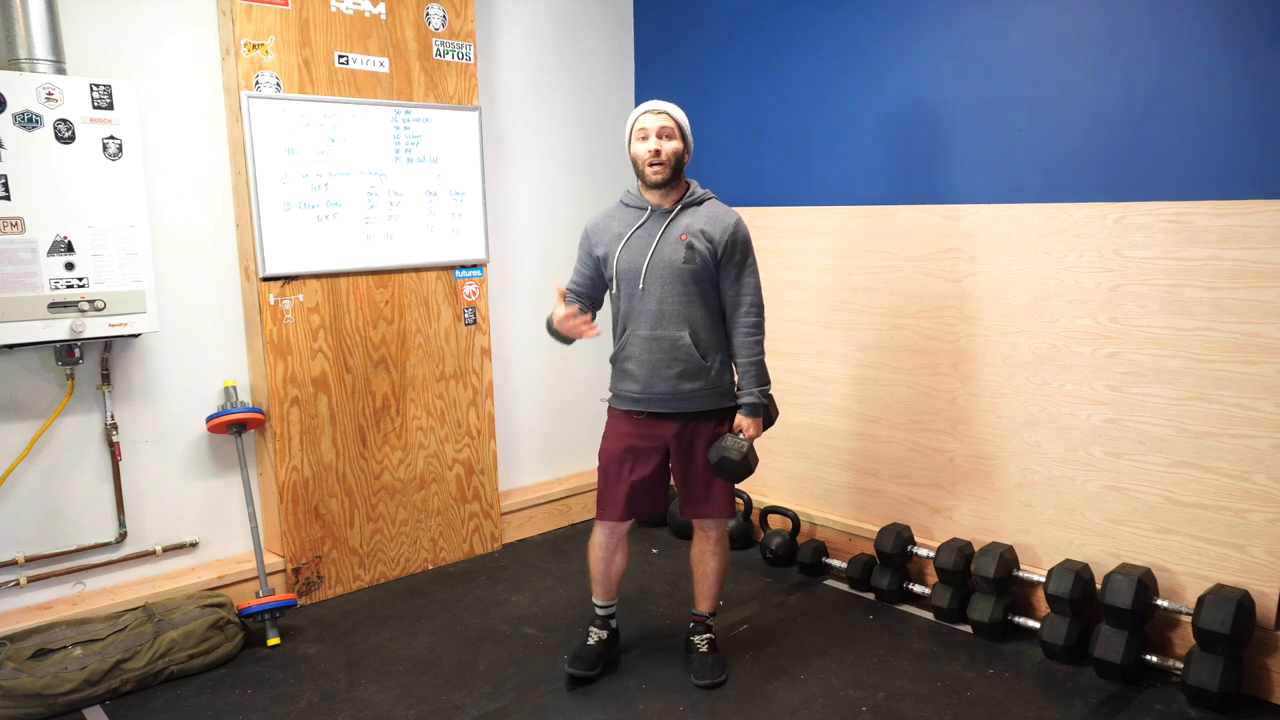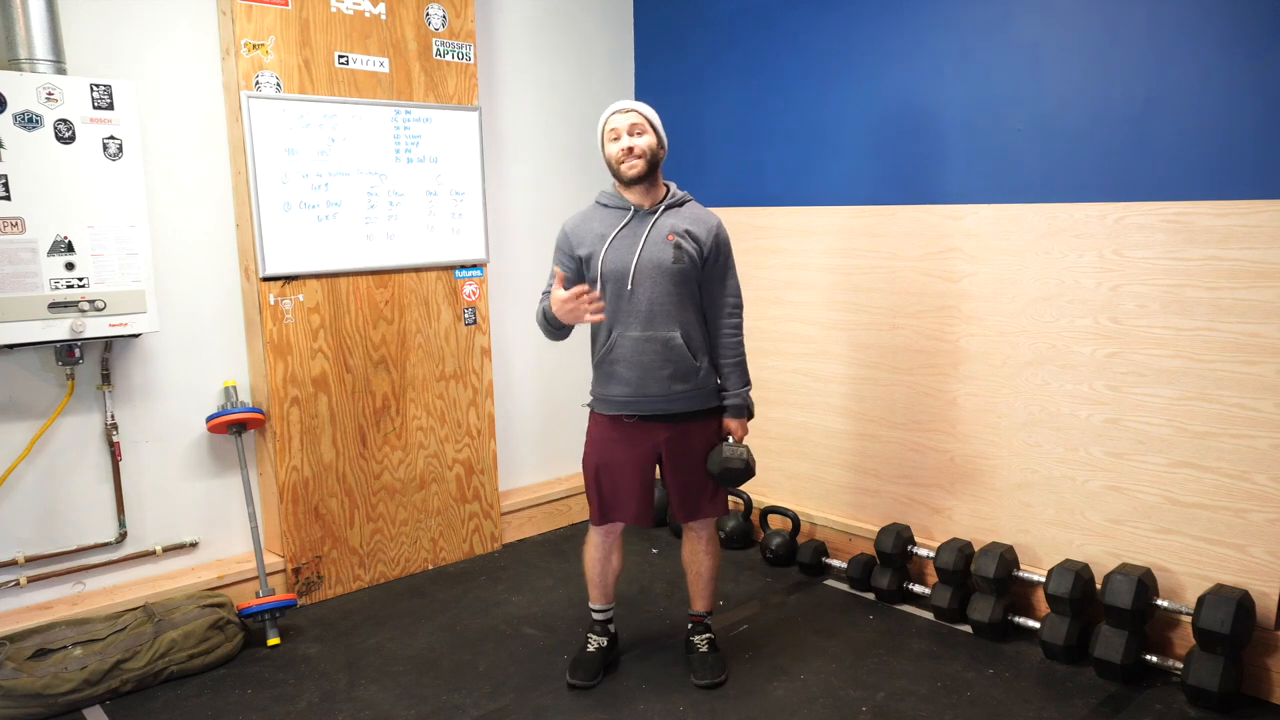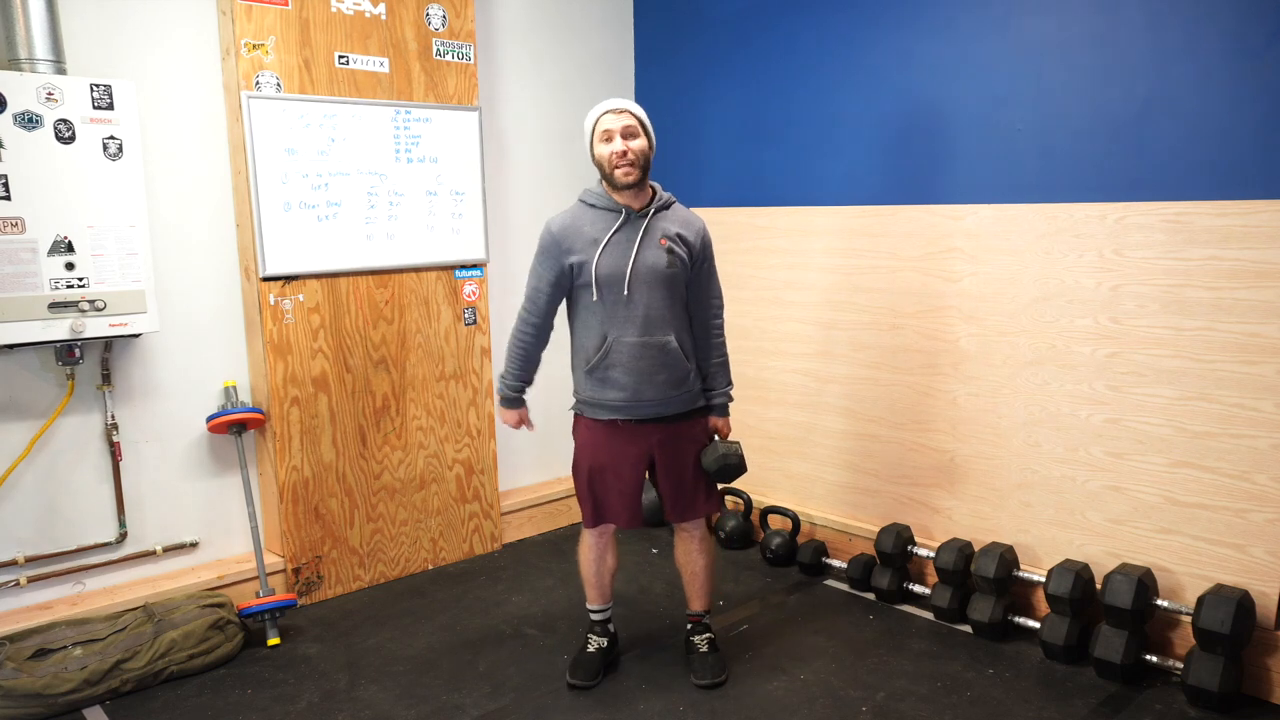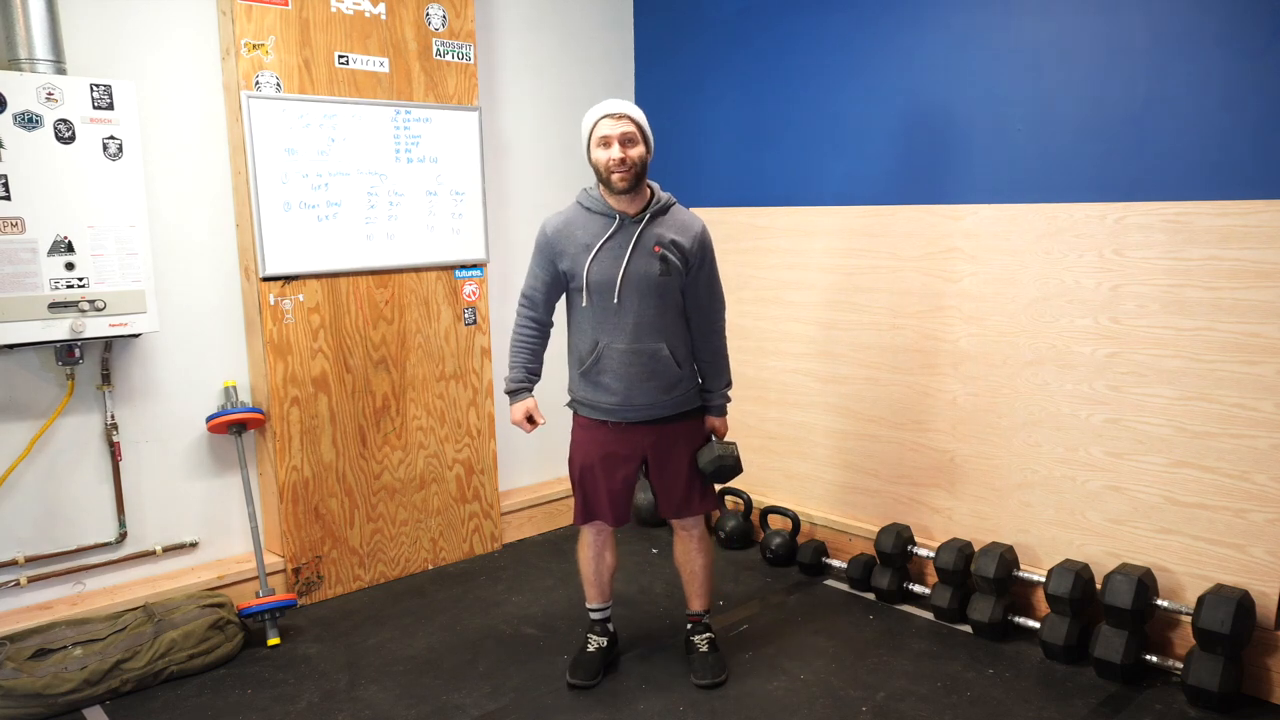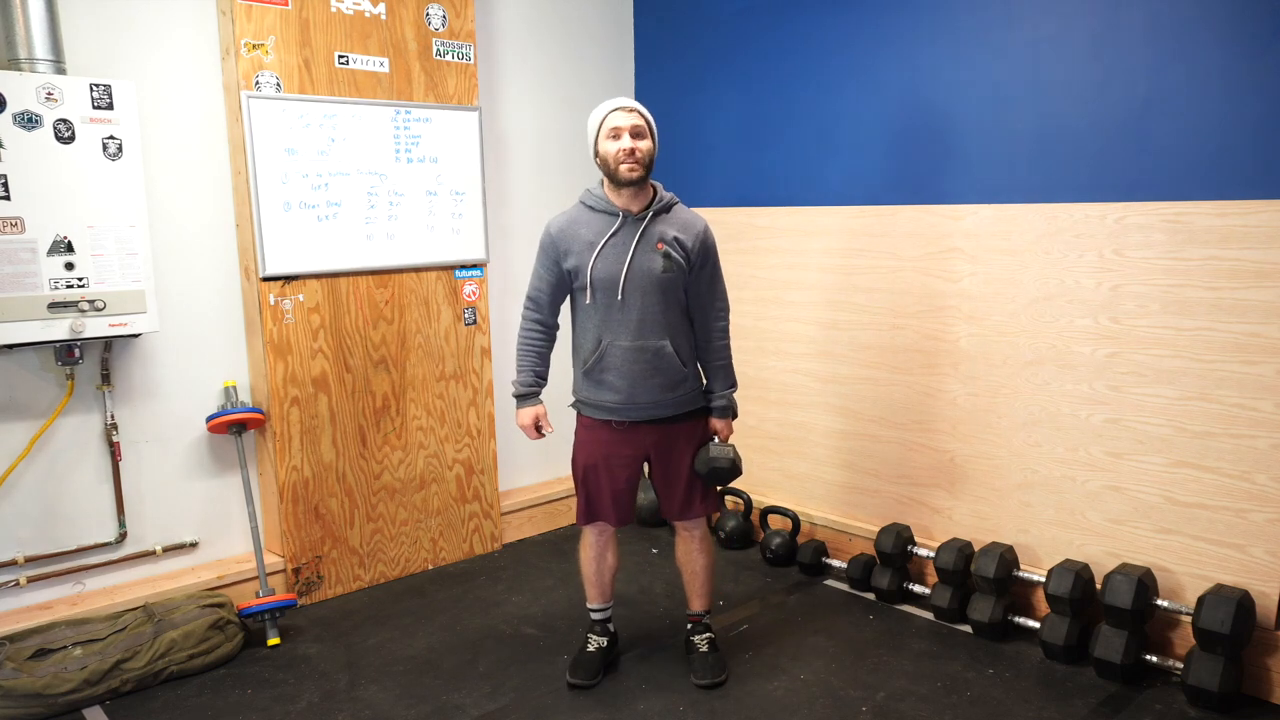
dt=0.4s
person 1, frame 1
left shoulder: (722, 224)
right shoulder: (603, 227)
left elbow: (746, 319)
right elbow: (581, 300)
left wrist: (751, 401)
right wrist: (559, 321)
left hip: (707, 408)
right hip: (631, 408)
left knee: (710, 522)
right knee: (610, 523)
left ankle: (701, 630)
right ankle: (603, 627)
person 1, frame 2
left shoulder: (702, 226)
right shoulder: (580, 229)
left elbow: (726, 321)
right elbow: (555, 318)
left wrist: (735, 402)
right wrist: (556, 313)
left hip: (693, 411)
right hip: (615, 413)
left knee: (700, 524)
right knee: (606, 525)
left ankle: (700, 631)
right ankle: (601, 632)
person 1, frame 3
left shoulder: (687, 228)
right shoulder: (565, 229)
left elbow: (708, 322)
right elbow: (534, 314)
left wrist: (719, 401)
right wrist: (511, 392)
left hip: (682, 413)
right hip: (603, 416)
left knee: (692, 524)
right knee: (599, 526)
left ankle: (700, 631)
right ankle: (600, 633)
person 1, frame 4
left shoulder: (687, 231)
right shoulder: (561, 231)
left elbow: (708, 324)
right elbow: (533, 314)
left wrist: (717, 401)
right wrist: (519, 387)
left hip: (678, 414)
right hip: (599, 417)
left knee: (690, 522)
right knee: (597, 525)
left ankle: (700, 630)
right ankle: (600, 632)
person 1, frame 5
left shoulder: (690, 230)
right shoulder: (565, 231)
left elbow: (712, 324)
right elbow: (538, 318)
left wrist: (721, 402)
right wrist: (527, 393)
left hip: (681, 414)
right hip: (601, 417)
left knee: (692, 522)
right knee: (597, 525)
left ankle: (699, 631)
right ankle: (600, 633)
